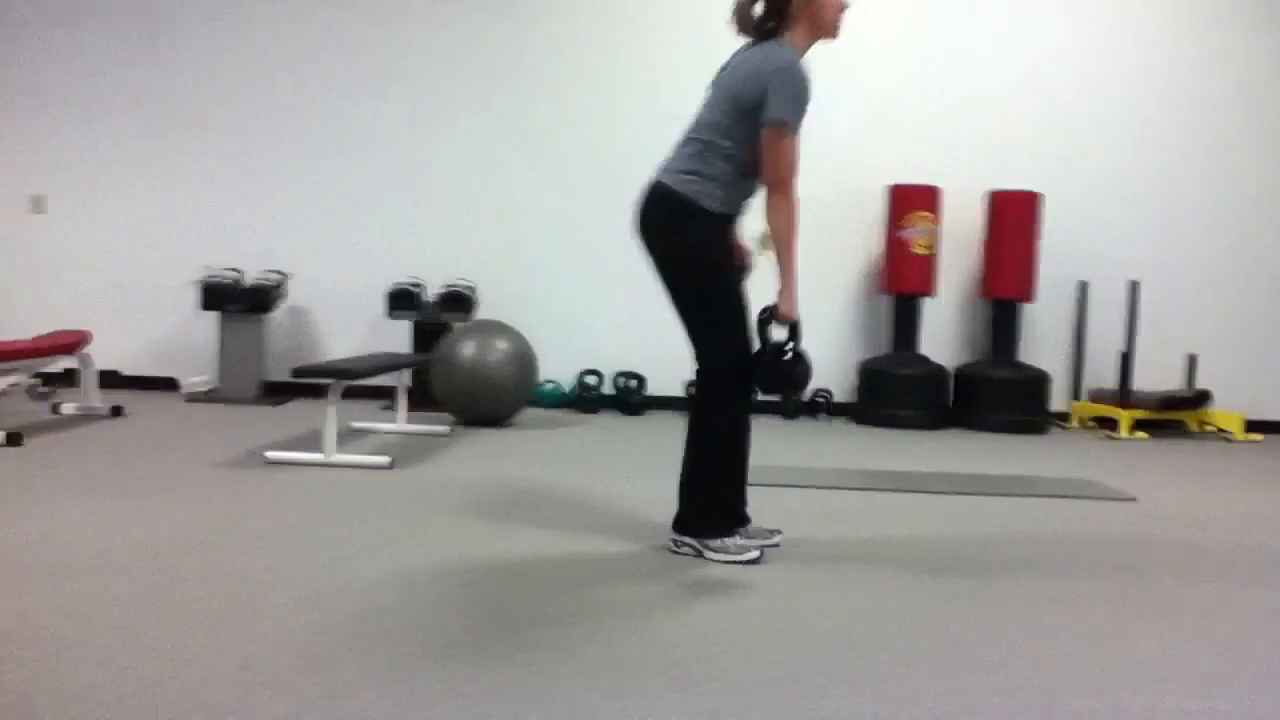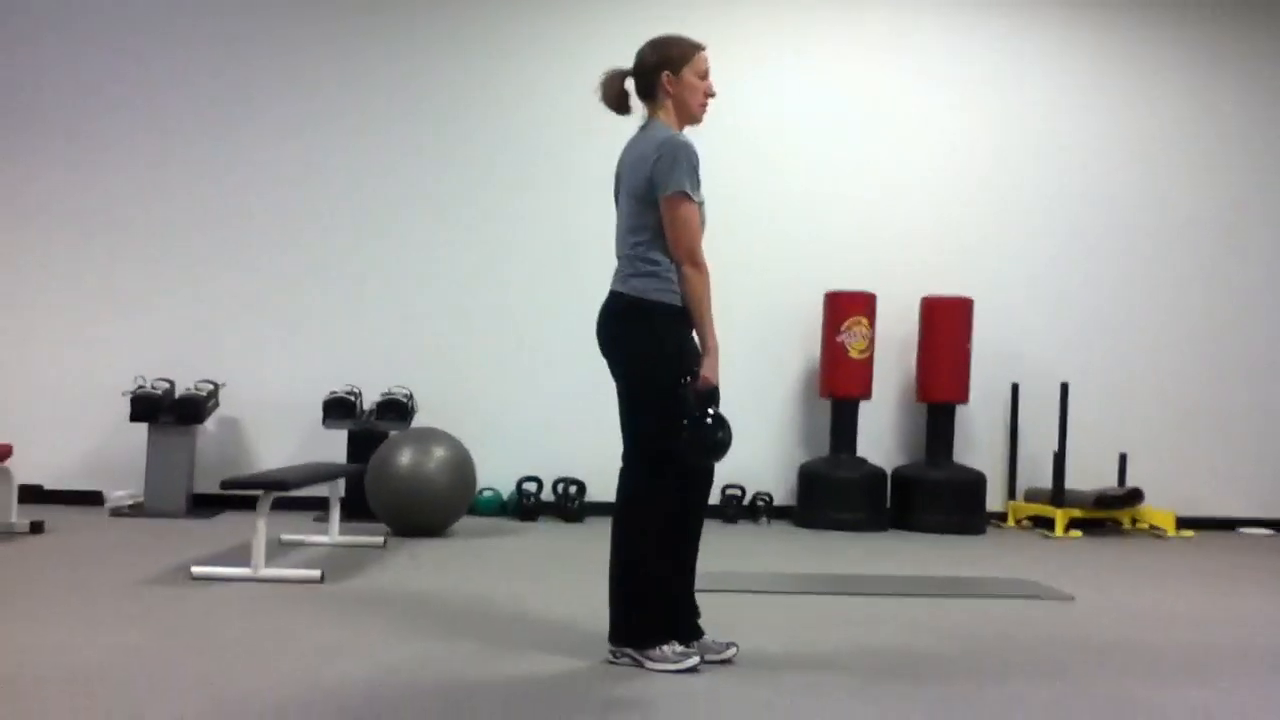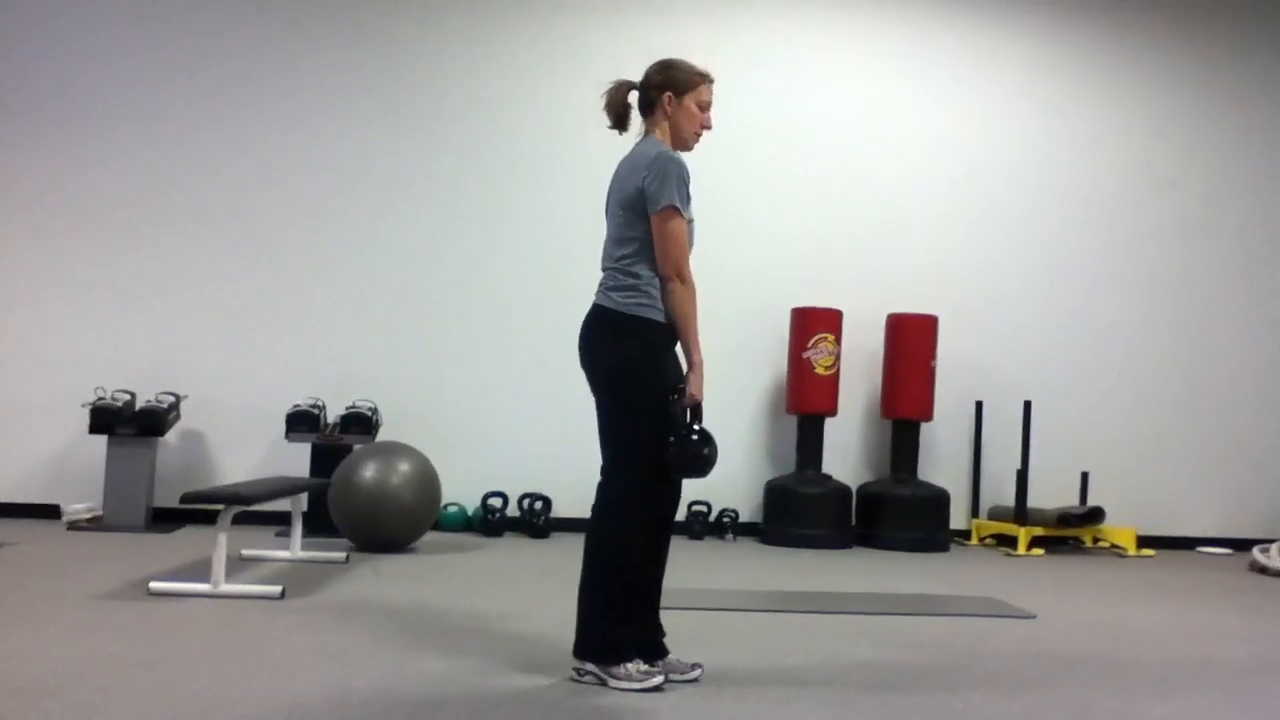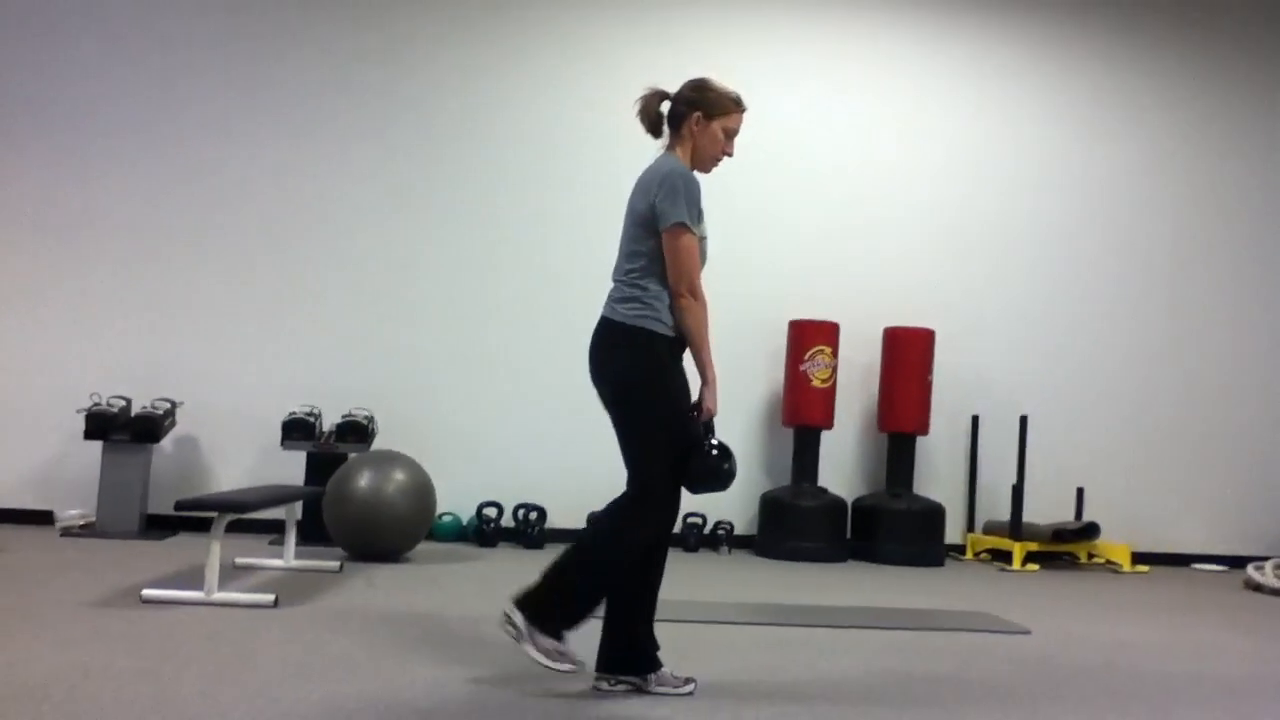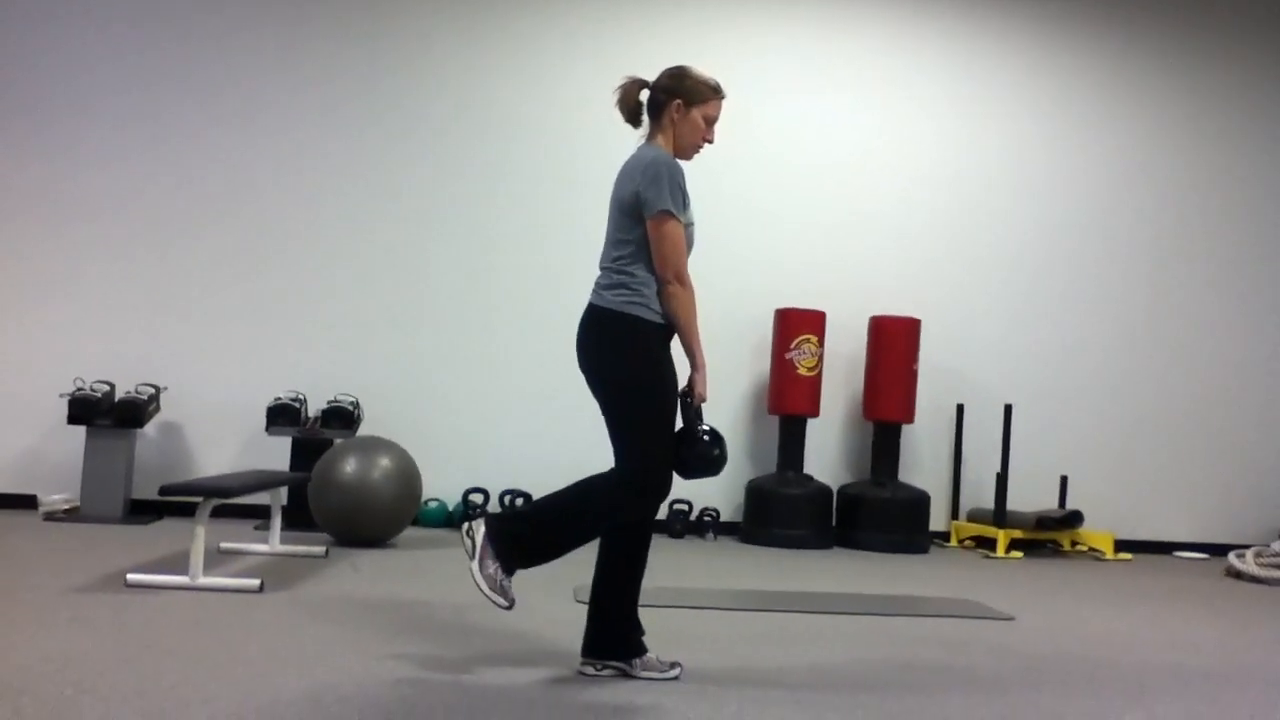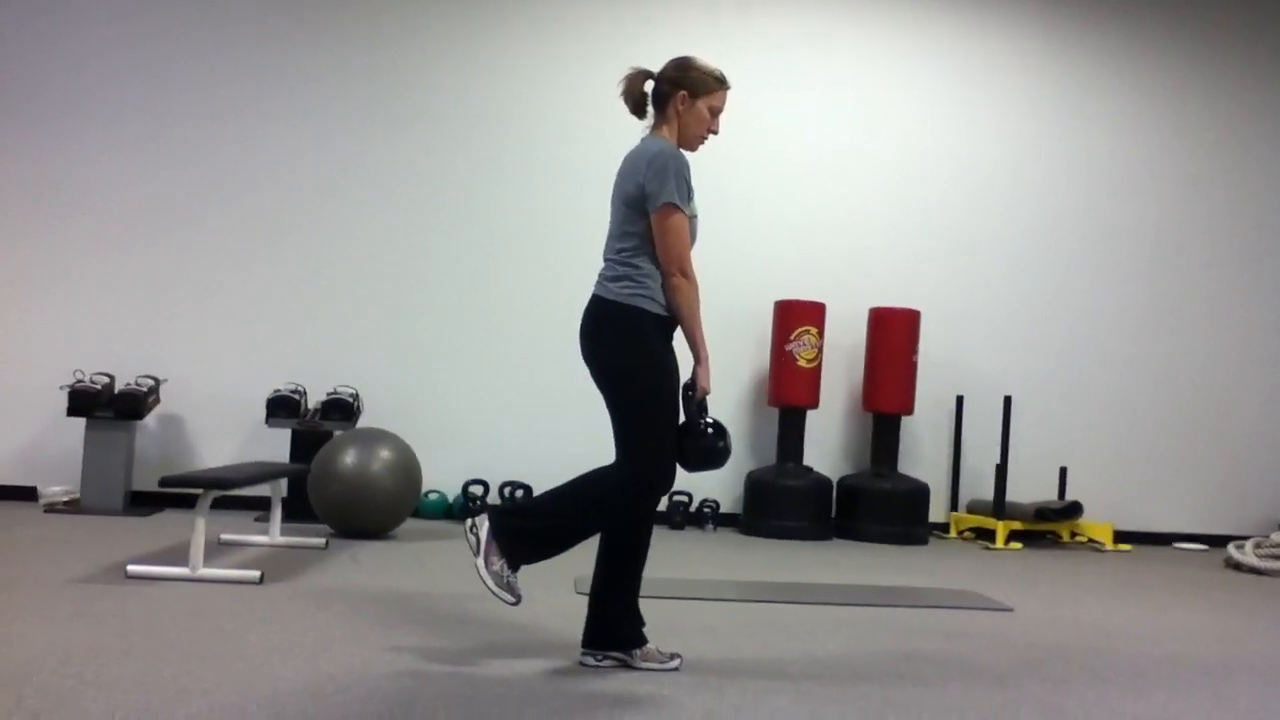
dt=0.7s
person 1, frame 1
left shoulder: (764, 56)
right shoulder: (786, 71)
right elbow: (780, 191)
left wrist: (728, 236)
right wrist: (788, 290)
left hip: (682, 214)
right hip: (684, 222)
left knee: (728, 363)
right knee: (727, 366)
left ankle: (722, 516)
right ankle: (701, 523)
person 1, frame 2
left shoulder: (640, 146)
right shoulder: (673, 149)
right elbow: (688, 261)
left wrist: (691, 344)
right wrist: (709, 349)
left hip: (634, 320)
right hip: (652, 326)
left knee: (683, 473)
right knee: (653, 475)
left ankle: (676, 625)
right ankle: (637, 634)
person 1, frame 3
left shoulder: (636, 162)
right shoulder: (665, 165)
right elbow: (674, 276)
left wrist: (677, 360)
right wrist: (694, 363)
left hip: (617, 335)
right hip: (635, 342)
left knee: (651, 489)
right knee: (631, 490)
left ankle: (639, 644)
right ankle: (600, 649)
person 1, frame 4
left shoulder: (661, 177)
right shoulder: (678, 180)
right elbow: (686, 293)
left wrist: (691, 376)
right wrist: (709, 379)
left hip: (634, 350)
right hip: (639, 354)
left knee: (655, 498)
right knee: (651, 497)
left ankle: (628, 661)
right ankle: (541, 611)
person 1, frame 5
left shoulder: (644, 165)
right shoulder: (661, 169)
right elbow: (673, 280)
left wrist: (682, 360)
right wrist: (697, 365)
left hip: (619, 335)
right hip: (629, 340)
left knee: (641, 481)
right knee: (643, 479)
left ankle: (613, 647)
right ankle: (502, 538)
person 1, frame 6
left shoulder: (645, 157)
right shoulder: (666, 161)
right elbow: (677, 273)
left wrist: (685, 354)
right wrist: (701, 358)
left hip: (621, 327)
right hip: (632, 331)
left knee: (642, 473)
right knee: (646, 472)
left ankle: (614, 638)
right ankle: (503, 531)
